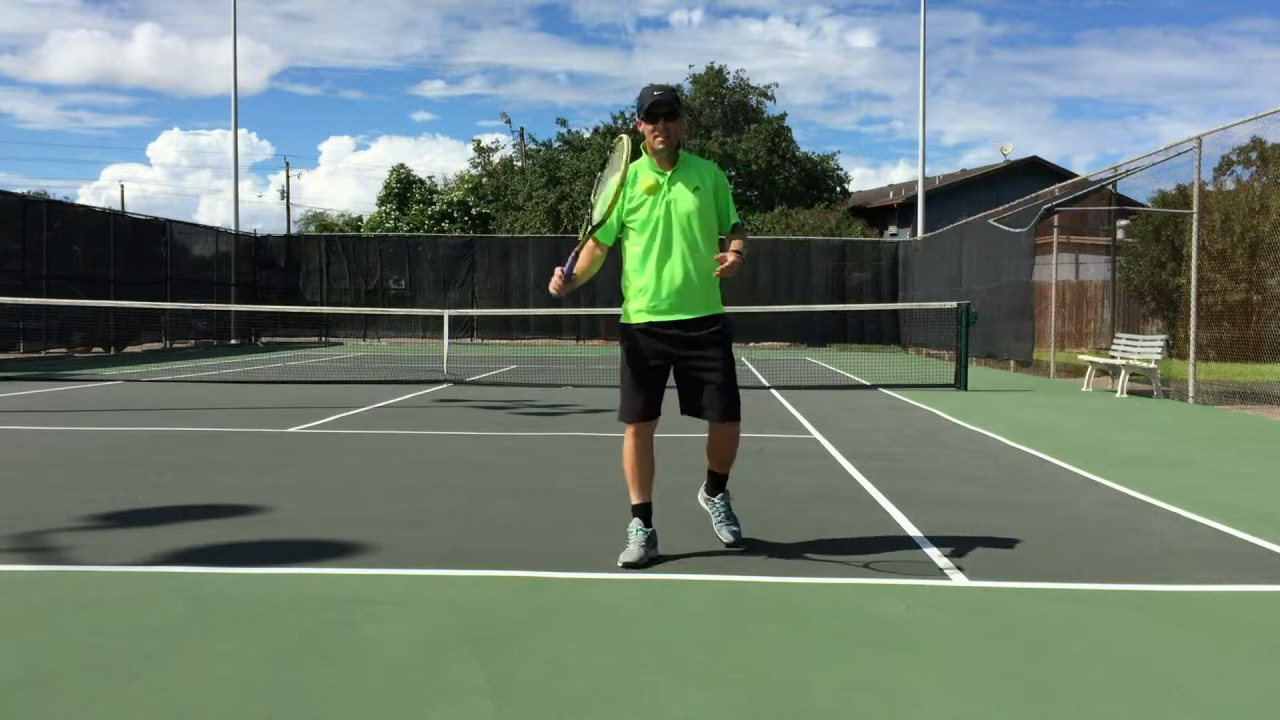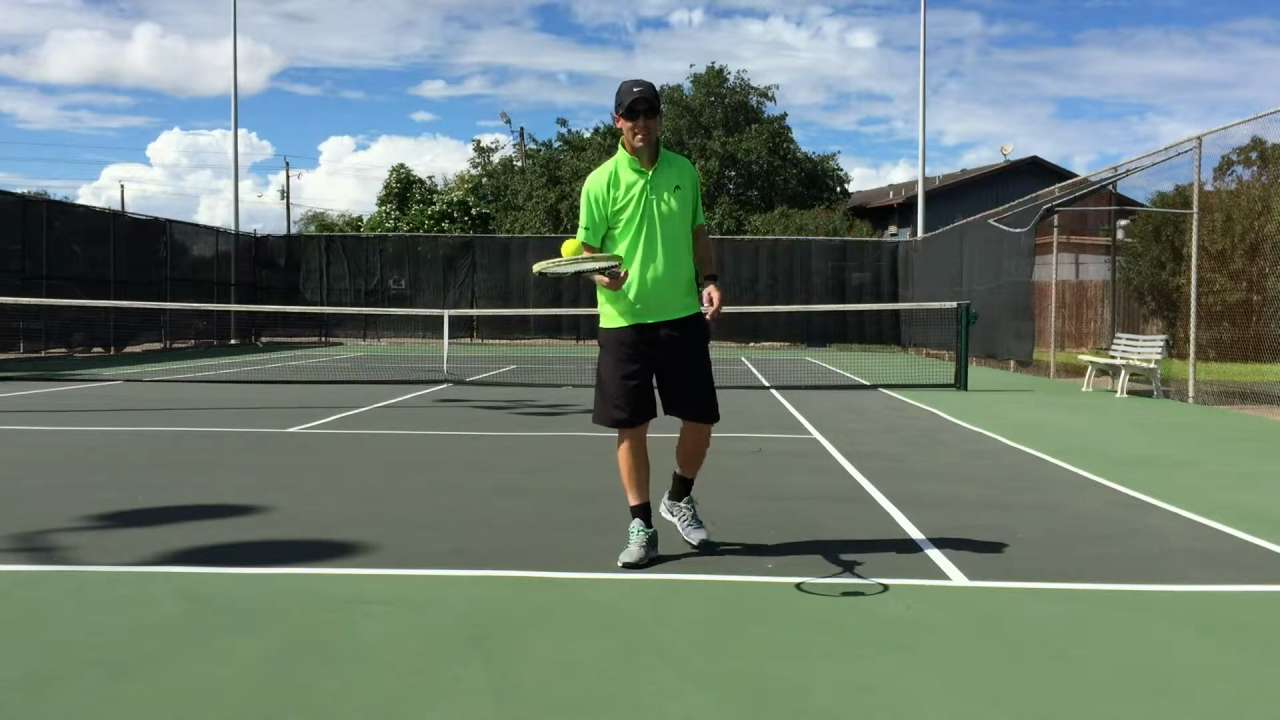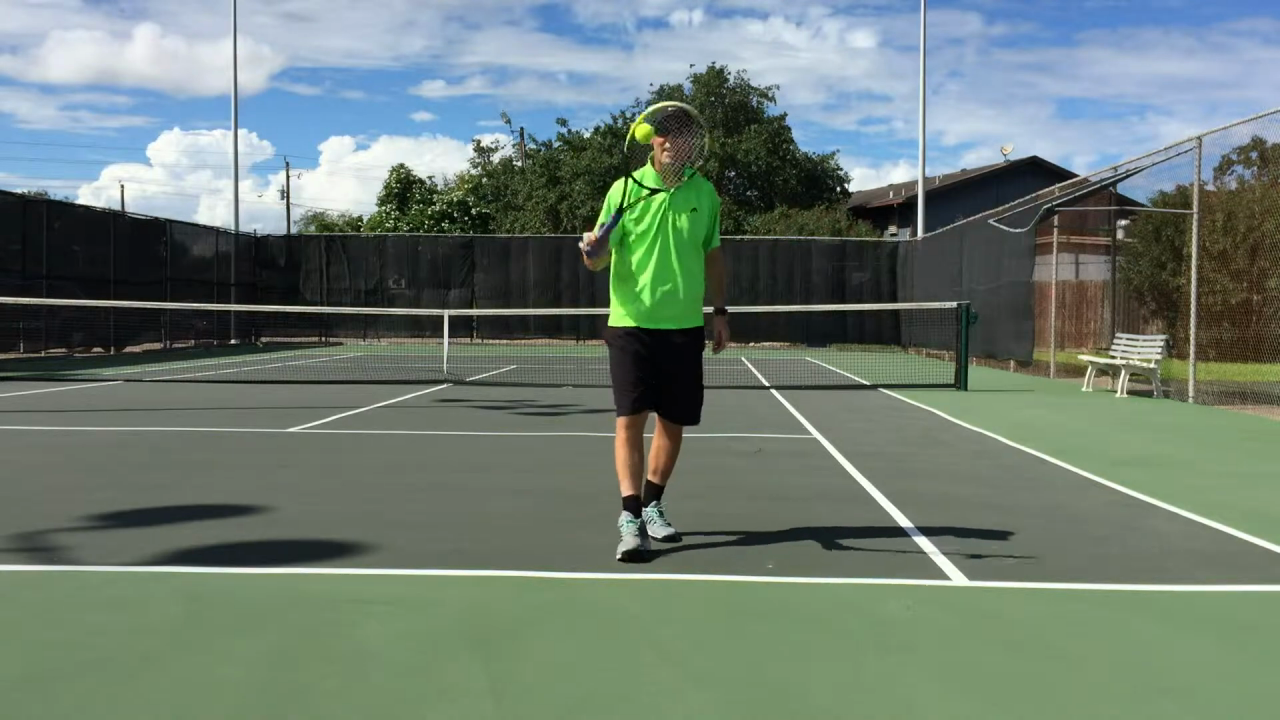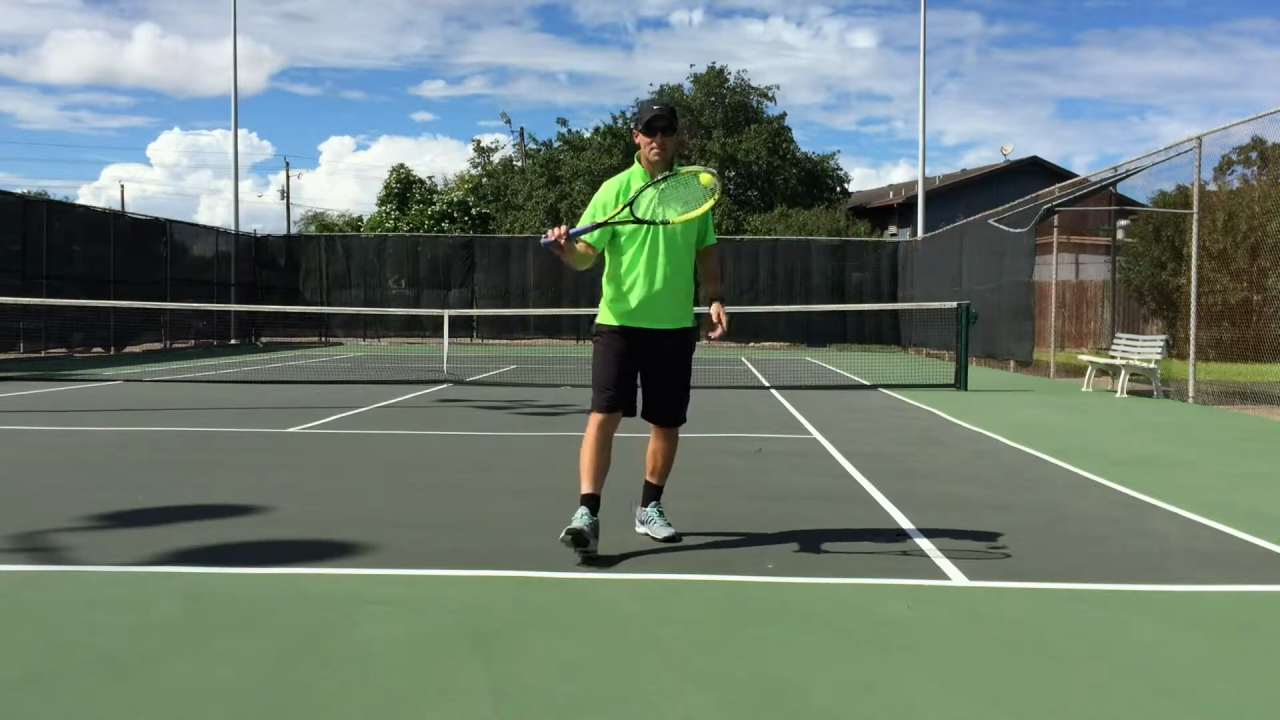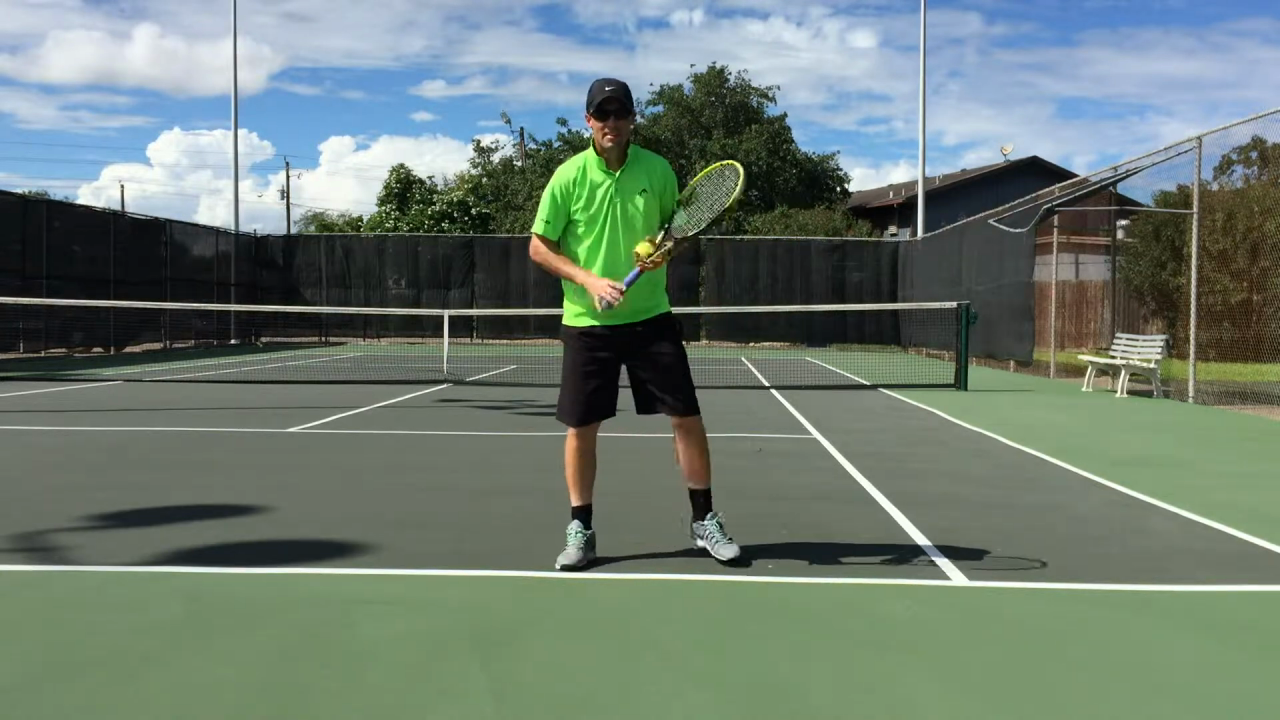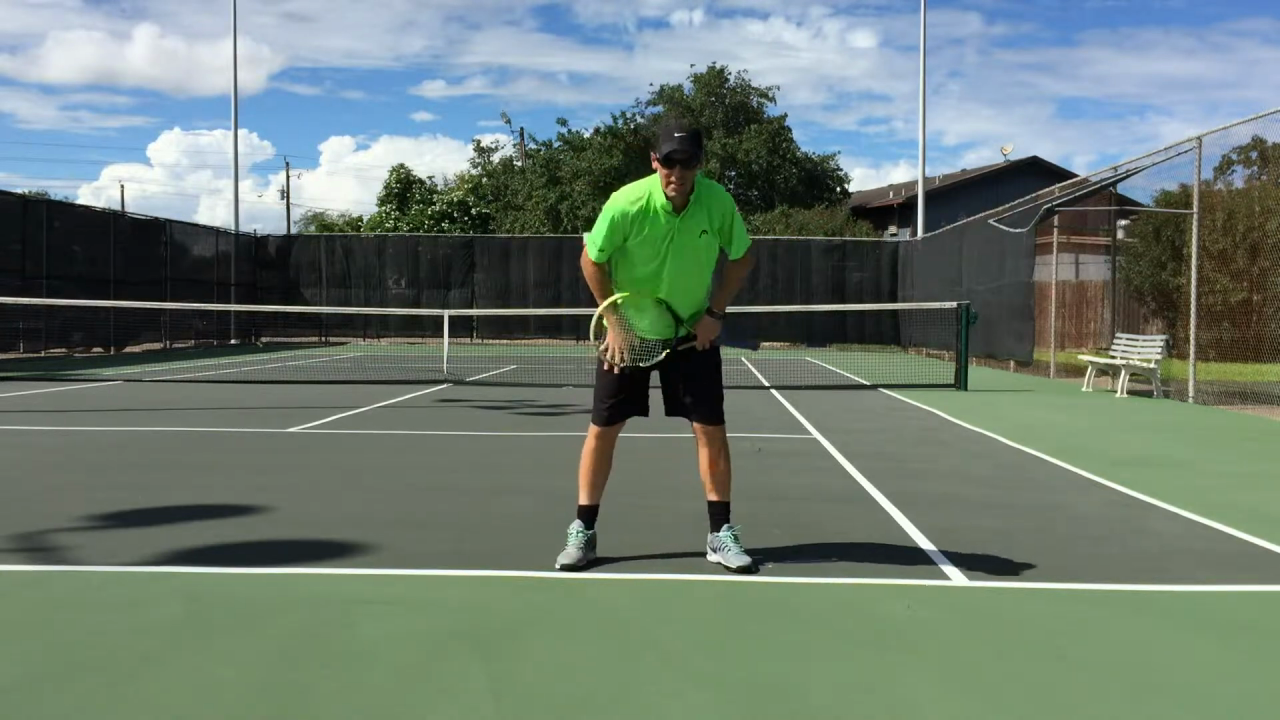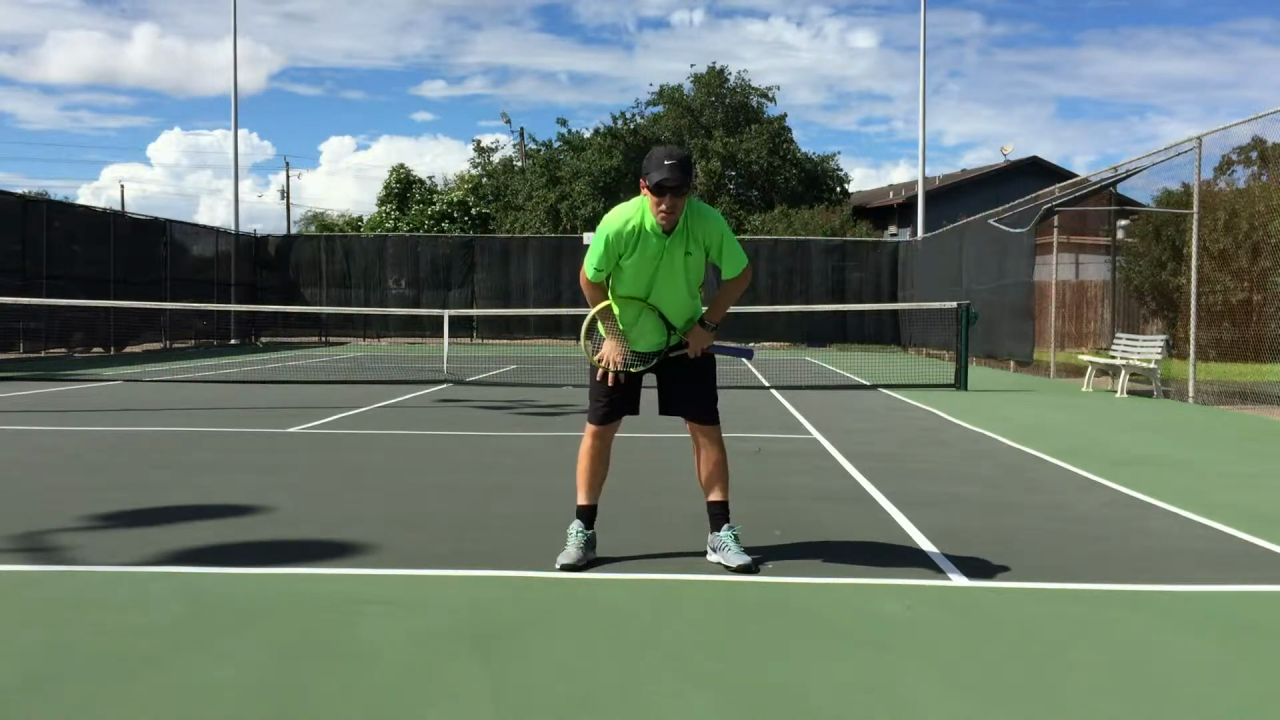
dt=0.7s
person 1, frame 1
left shoulder: (710, 174)
right shoulder: (626, 181)
left elbow: (734, 227)
right elbow: (598, 243)
left wrist: (735, 252)
right wrist: (572, 278)
left hip: (704, 317)
right hip: (644, 320)
left knee: (726, 419)
right knee: (638, 424)
left ankle: (715, 492)
right ankle: (642, 530)
person 1, frame 2
left shoulder: (685, 172)
right shoulder: (601, 181)
right elbow: (588, 249)
left wrist: (709, 279)
right wrist: (602, 275)
left hip: (683, 317)
right hip: (625, 322)
left knee: (701, 419)
right knee: (631, 427)
left ankle: (680, 499)
right ankle: (641, 528)
person 1, frame 3
left shoulder: (705, 193)
right shoulder: (625, 189)
left elbow: (712, 256)
right elbow: (600, 257)
left wrist: (719, 311)
right wrist: (593, 252)
left hip: (685, 326)
right hip: (632, 323)
left knee: (673, 421)
right knee: (630, 417)
left ankle: (652, 506)
right ankle: (631, 519)
person 1, frame 4
right shoulder: (614, 189)
left elbow: (705, 251)
right elbow: (585, 255)
left wrist: (715, 298)
right wrist: (566, 248)
left hip: (674, 326)
right hip: (620, 323)
left knee: (667, 424)
right knee: (603, 416)
left ankle: (649, 508)
right ankle: (587, 517)
person 1, frame 5
left shoulder: (658, 169)
right shoulder: (568, 176)
right elbow: (539, 246)
left wrist: (665, 250)
right wrist: (588, 279)
left hip: (652, 317)
right hip: (589, 322)
left knee: (687, 417)
right knee: (581, 426)
left ankle: (704, 519)
right ankle: (580, 531)
person 1, frame 6
left shoulder: (718, 200)
right shoulder: (625, 203)
left elbow: (741, 257)
right elbow: (592, 262)
left wrist: (715, 313)
left hip: (692, 330)
left knee: (710, 426)
right knee: (603, 427)
left ankle: (720, 534)
right ankle: (583, 532)
person 1, frame 7
left shoulder: (709, 222)
right shoulder: (618, 223)
left elbow: (739, 274)
right elbow: (591, 279)
left wrist: (708, 324)
left hip: (686, 336)
left knee: (706, 428)
right knee: (599, 429)
left ankle: (721, 534)
right ankle: (582, 533)
